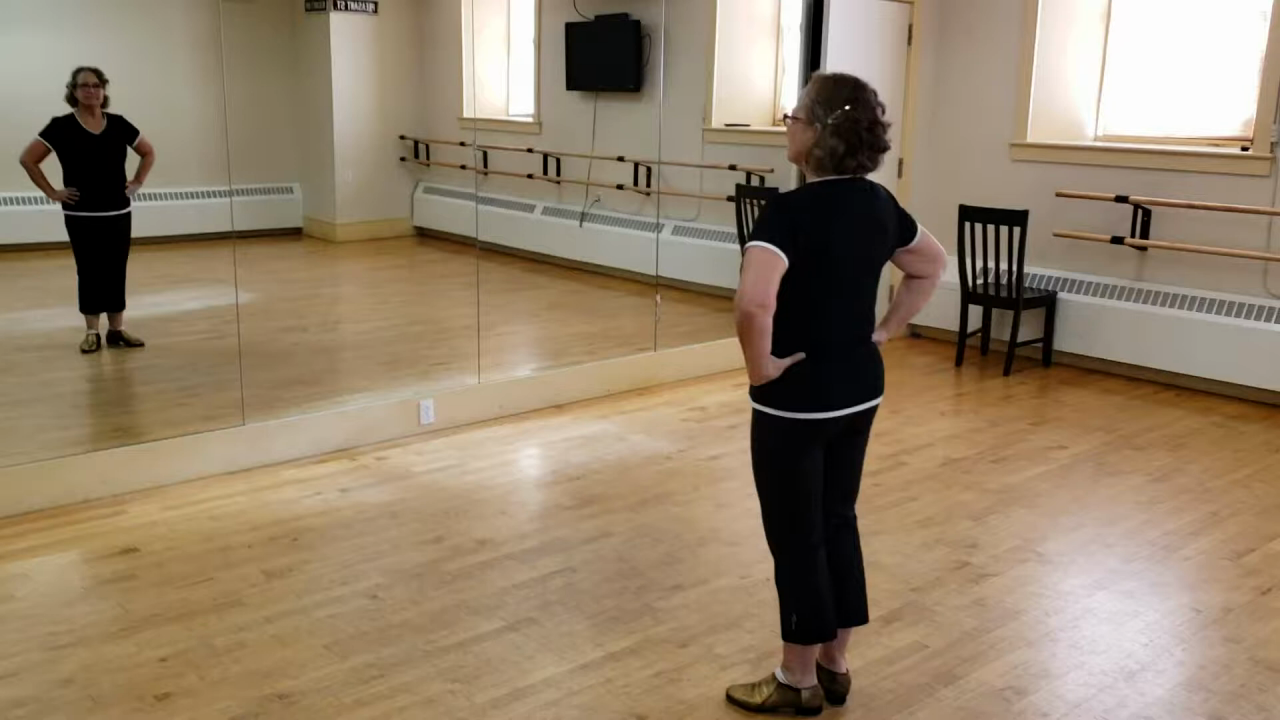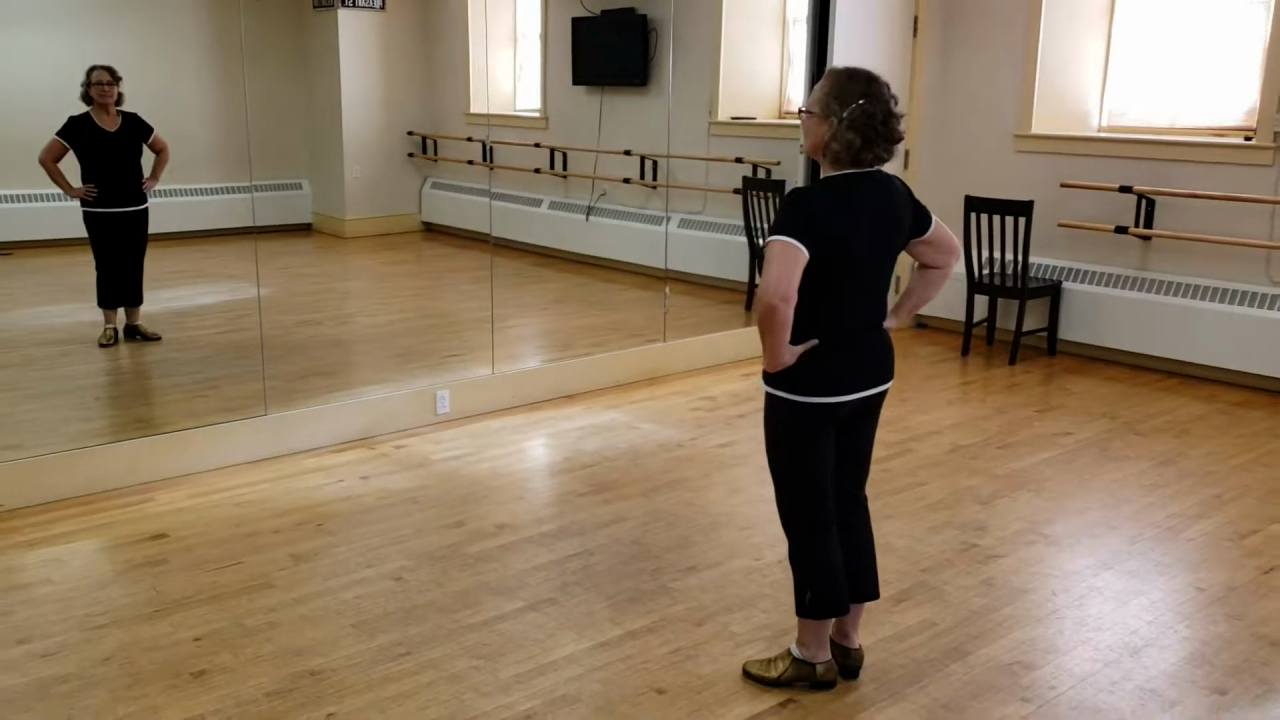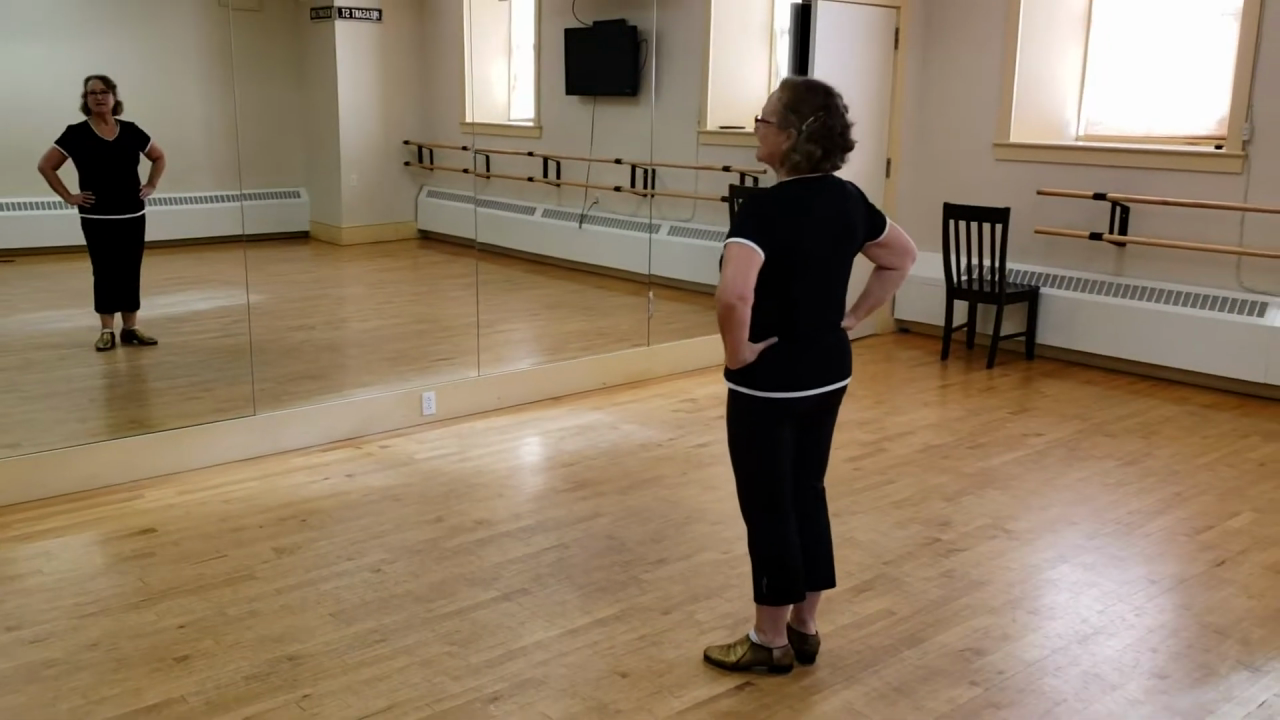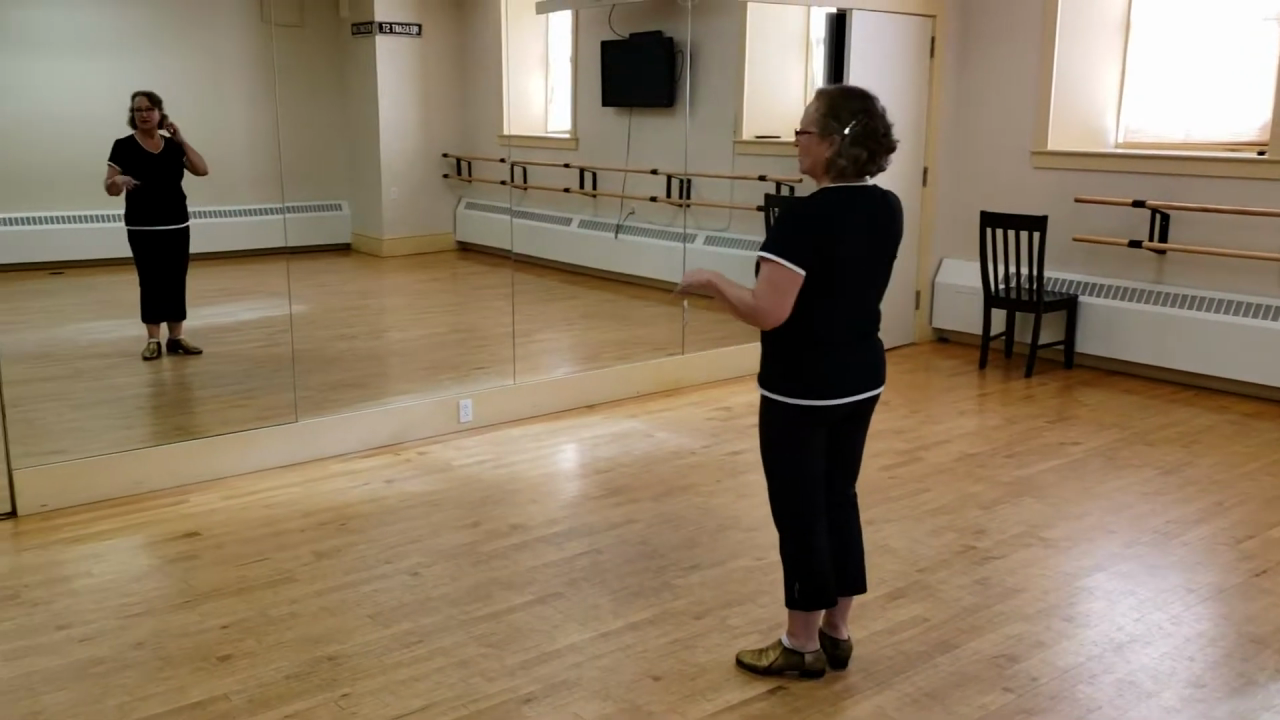
dt=0.7s
person 1, frame 1
left shoulder: (789, 211)
right shoulder: (877, 203)
left elbow: (754, 303)
right elbow: (931, 265)
left wrist: (760, 365)
right wrist: (885, 330)
left hip: (796, 401)
right hip: (859, 389)
left knee: (795, 535)
right knee: (837, 522)
right ankle: (835, 667)
person 1, frame 2
left shoulder: (808, 205)
right shoulder: (892, 195)
left elbow: (776, 296)
right elbow: (945, 255)
left wrist: (776, 355)
left hip: (809, 385)
right hip: (870, 374)
left knee: (808, 515)
right knee: (849, 501)
left ankle: (813, 655)
right ankle: (848, 641)
person 1, frame 3
left shoulder: (764, 209)
right shoulder: (846, 199)
left elbow: (733, 294)
right elbow: (901, 257)
left wrist: (737, 351)
right wrist: (852, 317)
left hip: (769, 384)
right hip: (828, 372)
left knee: (768, 506)
right knee: (807, 494)
left ankle: (770, 641)
right ankle: (805, 628)
person 1, frame 4
left shoulder: (803, 217)
right shoulder: (886, 208)
left elbow: (766, 312)
left wrist: (710, 280)
left hip: (800, 390)
right hip: (862, 380)
left knee: (799, 511)
right knee: (838, 499)
left ankle: (802, 646)
right ankle: (837, 634)
person 2, frame 1
left shoulder: (119, 124)
right shoulder: (61, 127)
left elbow: (148, 152)
right elbow: (28, 158)
left wrist: (137, 182)
right wrist: (51, 192)
left hip: (118, 213)
right hip: (81, 215)
left knee: (116, 271)
right knee: (89, 272)
left ankle: (116, 329)
right ankle: (92, 332)
person 2, frame 2
left shoulder: (133, 122)
right shoulder: (78, 125)
left elbow: (163, 149)
right elbow: (46, 158)
left wrist: (154, 178)
right wrist: (70, 190)
left hip: (135, 208)
right hip: (99, 211)
left knee: (134, 266)
right knee: (107, 267)
left ankle: (134, 324)
right ankle: (110, 326)
person 2, frame 3
left shoulder: (131, 131)
right shoulder: (77, 134)
left elbow: (159, 157)
right elbow: (45, 165)
left wrist: (151, 186)
right wrist: (68, 196)
left hip: (132, 215)
right hip: (97, 218)
left knee: (130, 271)
right knee: (104, 272)
left ankle: (131, 328)
right ankle: (107, 331)
person 2, frame 4
left shoulder: (173, 146)
right shoulder: (124, 147)
left elbow: (202, 170)
right elbow: (110, 187)
left wrist: (181, 139)
right wrist: (119, 181)
left hip: (177, 225)
right hip: (142, 227)
left knee: (176, 281)
right knee: (150, 282)
left ankle: (177, 337)
right ankle: (153, 341)
